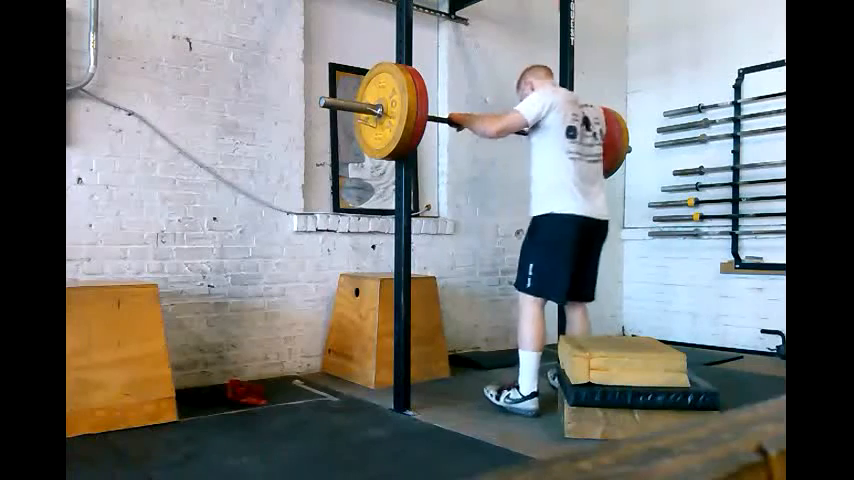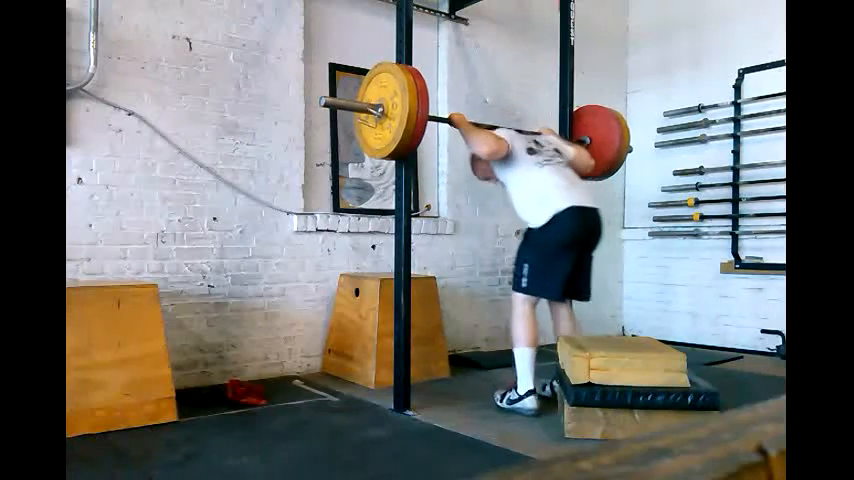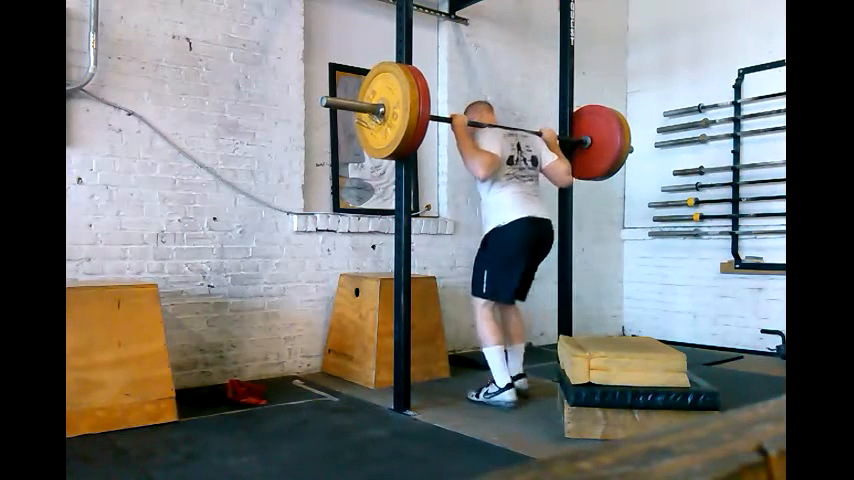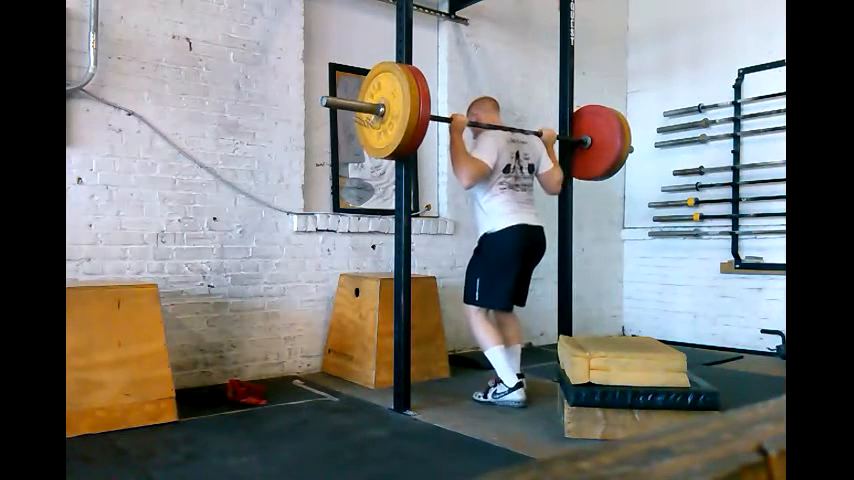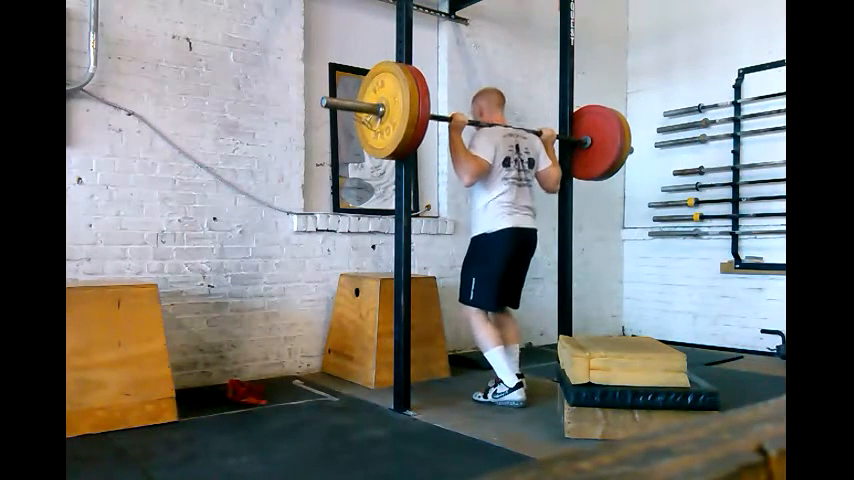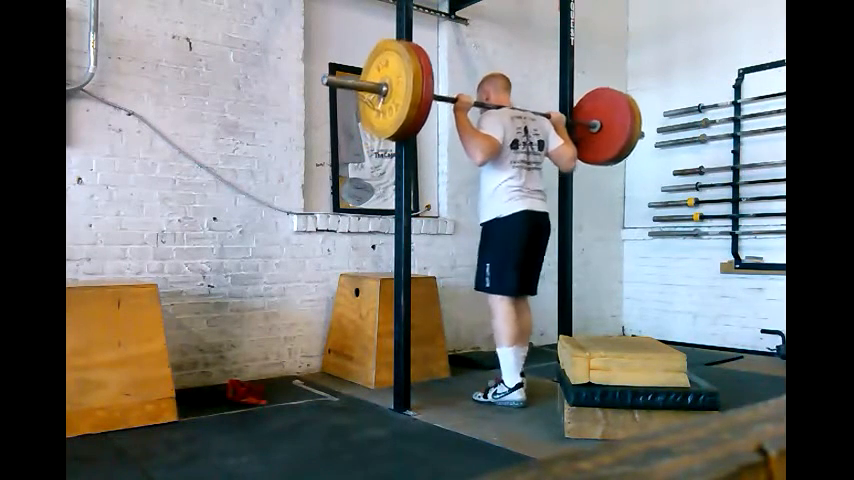
dt=0.7s
person 1, frame 1
left shoulder: (547, 97)
right shoulder: (593, 110)
left elbow: (495, 127)
left wrist: (461, 118)
left hip: (558, 217)
right hip: (595, 219)
left knee: (531, 300)
right knee: (575, 302)
left ankle: (525, 392)
person 1, frame 2
left shoulder: (500, 138)
right shoulder: (542, 140)
left elbow: (486, 148)
right elbow: (588, 162)
left wrist: (462, 125)
right wrist: (556, 139)
left hip: (558, 220)
right hip: (588, 218)
left knee: (523, 301)
right knee: (560, 302)
left ankle: (524, 392)
person 1, frame 3
left shoulder: (487, 136)
right shoulder: (531, 139)
left elbow: (482, 170)
right elbow: (565, 177)
left wrist: (459, 130)
right wrist: (552, 143)
left hip: (511, 229)
right hip: (541, 227)
left knee: (483, 303)
right knee: (506, 301)
left ankle: (502, 386)
right ankle: (516, 374)
person 1, frame 4
left shoulder: (489, 140)
right shoulder: (532, 142)
left elbow: (467, 178)
right elbow: (554, 185)
left wrist: (456, 132)
right wrist: (549, 145)
left hip: (504, 237)
right hip: (534, 235)
left knee: (476, 310)
right knee: (502, 307)
left ankle: (509, 386)
right ankle: (514, 376)
person 1, frame 5
left shoulder: (487, 136)
right shoulder: (530, 140)
left elbow: (468, 176)
right elbow: (552, 183)
left wrist: (455, 131)
right wrist: (548, 144)
left hip: (496, 235)
right hip: (525, 234)
left knee: (476, 311)
right knee: (499, 308)
left ankle: (510, 385)
right ankle: (513, 377)
person 1, frame 6
left shoulder: (494, 117)
right shoulder: (539, 122)
left elbow: (480, 154)
right elbow: (568, 162)
left wrist: (460, 112)
right wrist: (559, 126)
left hip: (507, 217)
right hip: (537, 216)
left knee: (500, 299)
right knee: (518, 298)
left ankle: (510, 386)
right ankle: (515, 372)
